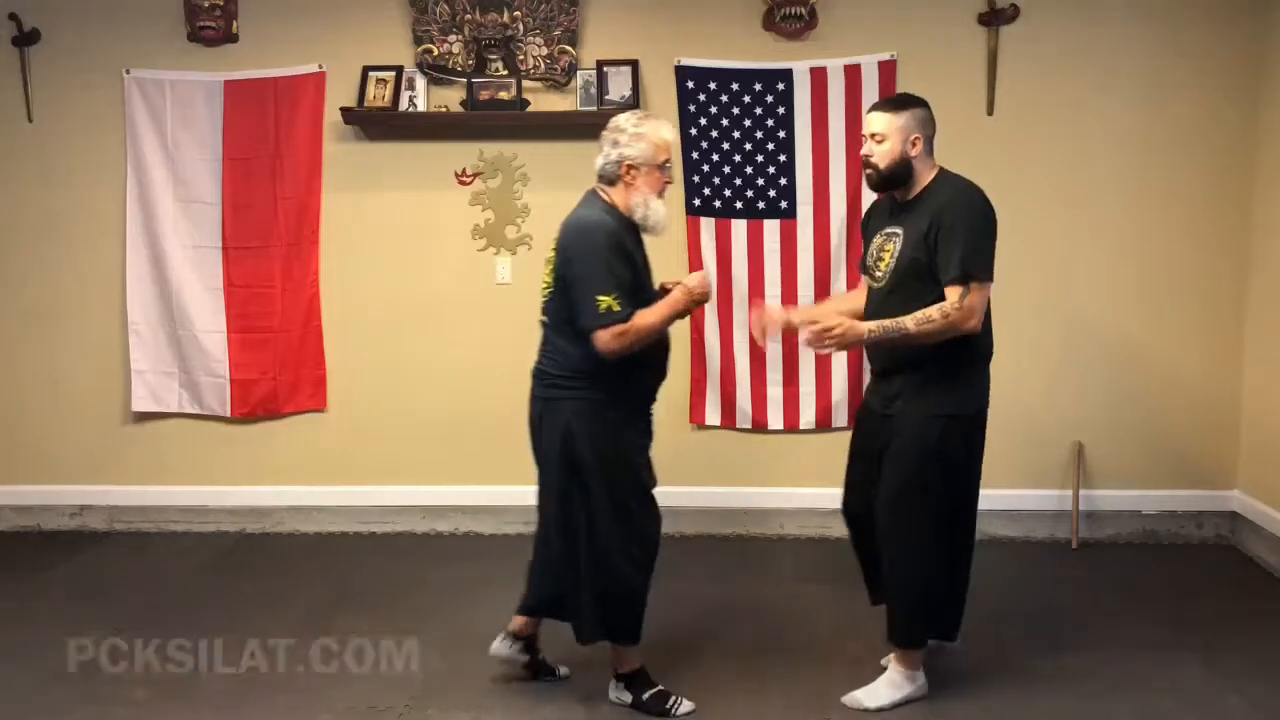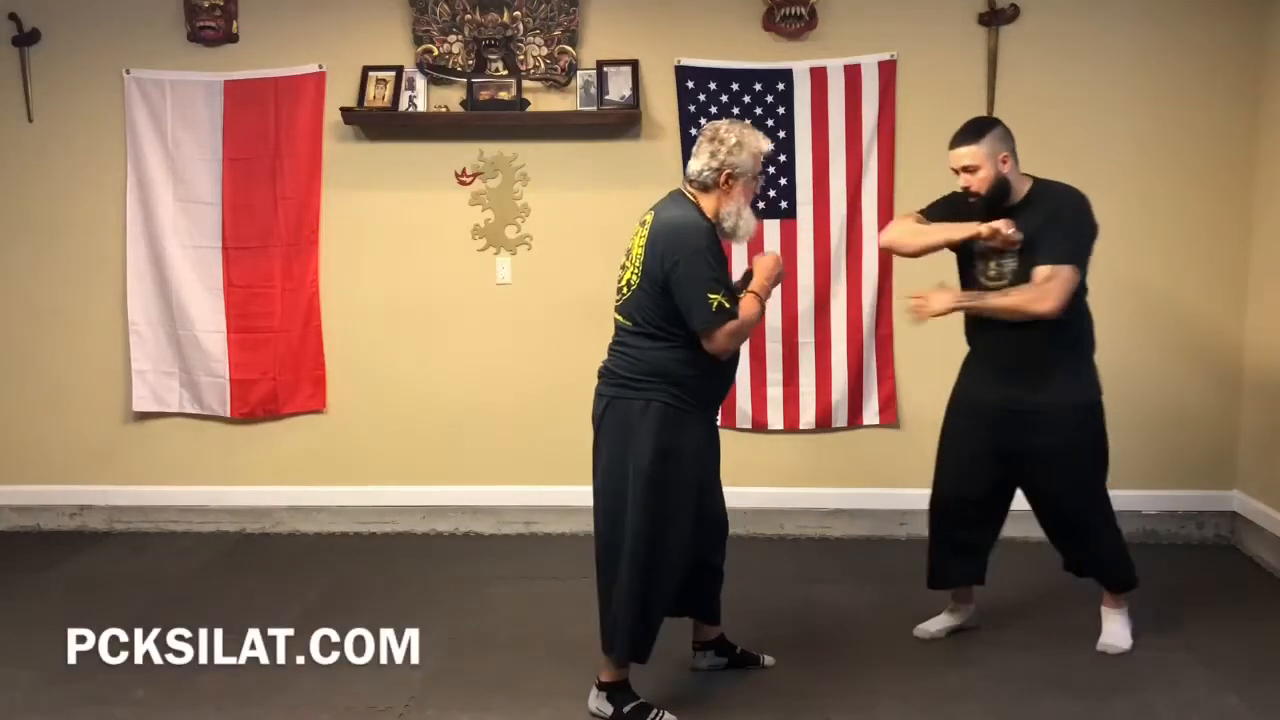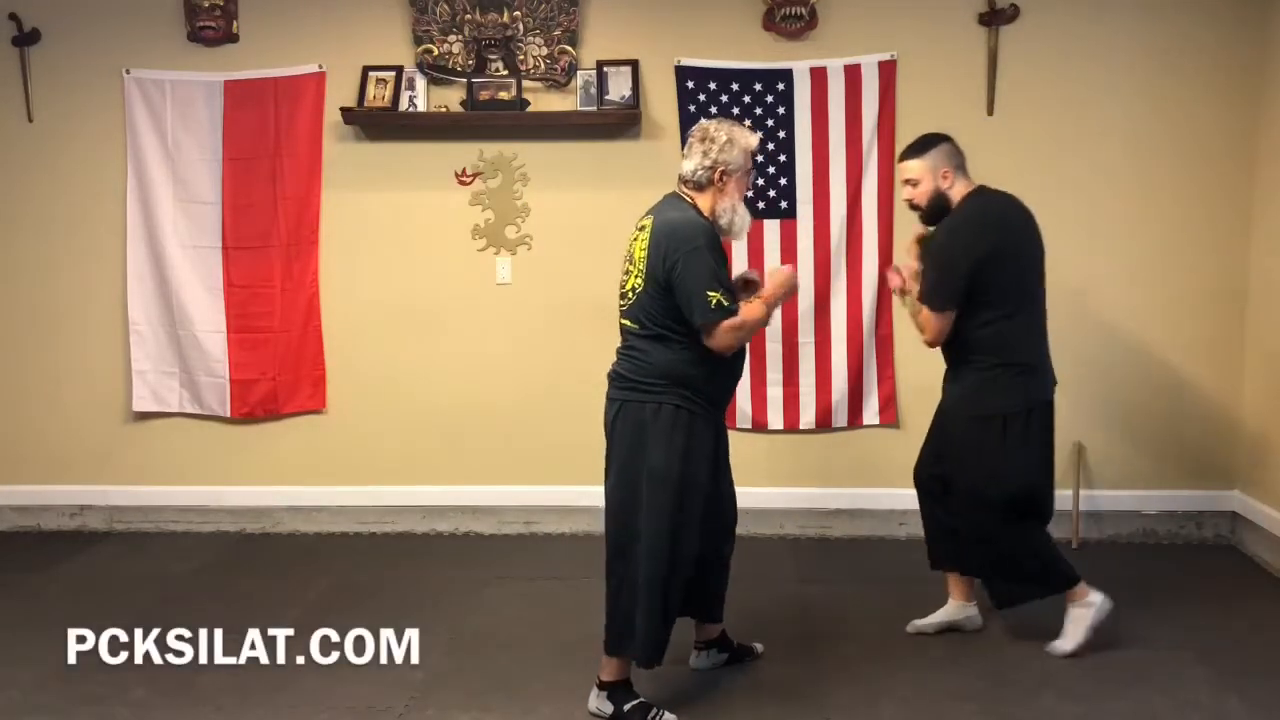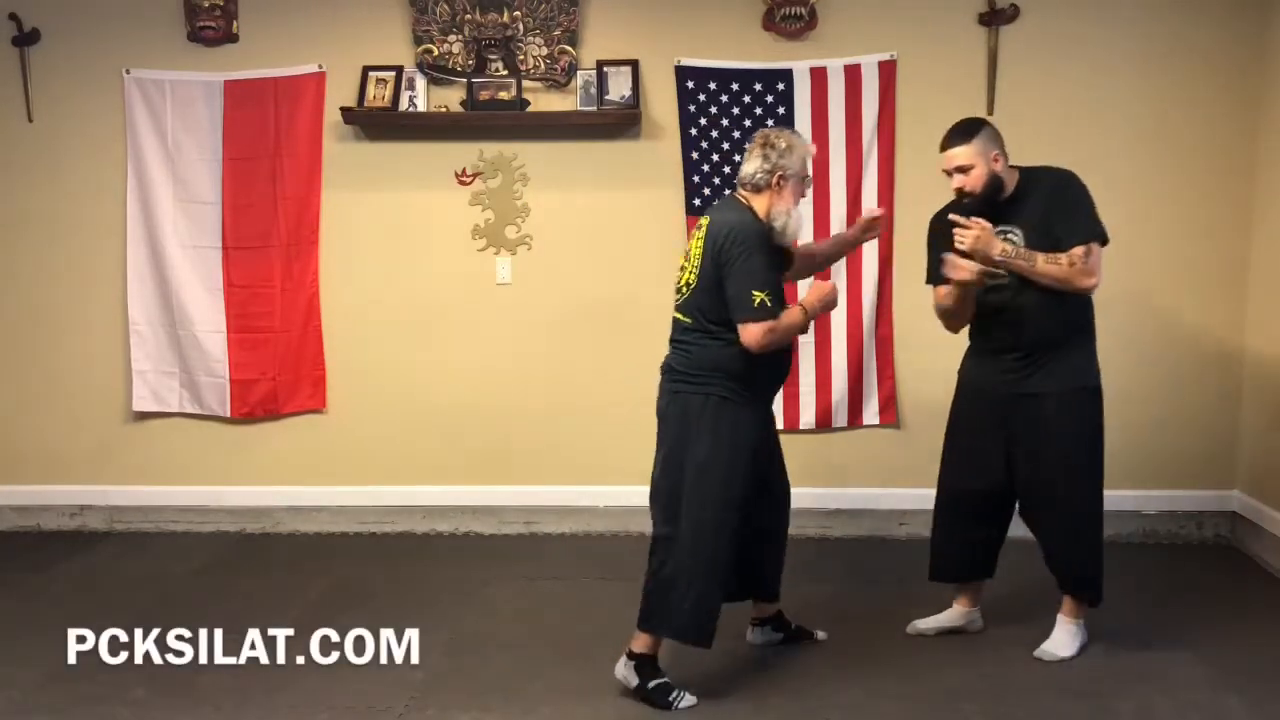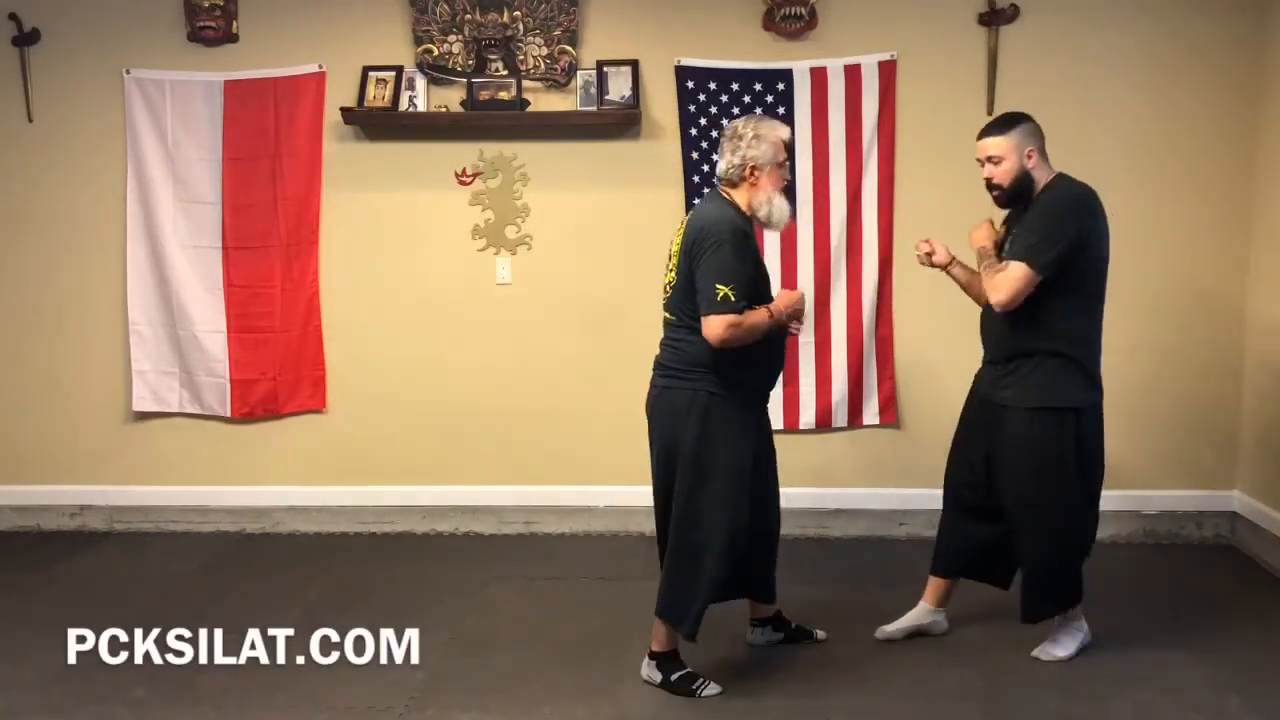
dt=1s
person 1, frame 1
left shoulder: (611, 222)
right shoulder: (596, 232)
right elbow: (613, 338)
left wrist: (666, 297)
right wrist: (680, 302)
left hip: (592, 407)
right hip: (587, 410)
left knee: (574, 527)
right knee: (624, 532)
left ankle: (520, 636)
person 1, frame 2
left shoulder: (677, 213)
right shoulder: (690, 234)
right elbow: (721, 338)
left wrist: (744, 286)
right wrist: (761, 286)
left hip: (670, 407)
right hip: (648, 410)
left knee: (702, 527)
right knee: (642, 541)
left ankle: (709, 642)
person 1, frame 3
left shoulder: (672, 216)
right shoulder: (689, 233)
right elbow: (722, 335)
left wrist: (734, 288)
right wrist: (770, 296)
left hip: (678, 407)
right hip: (659, 411)
left knee: (710, 521)
right knee: (649, 540)
left ankle: (710, 640)
person 1, frame 4
left shoulder: (732, 219)
right shoulder: (744, 234)
left elbow: (790, 264)
right elbow: (758, 334)
left wrist: (854, 237)
right wrist: (812, 307)
left hip: (730, 399)
right hip: (707, 403)
left knee: (767, 505)
right knee: (696, 525)
left ankle: (767, 618)
right ankle: (640, 659)
person 1, frame 5
left shoulder: (723, 217)
right shoulder: (723, 229)
right elbow: (720, 330)
left wrist: (775, 310)
right wrist: (778, 311)
left hip: (727, 398)
right hip: (699, 402)
left knee: (755, 510)
right knee: (700, 525)
left ankle: (766, 619)
right ankle: (661, 654)
person 2, frame 1
left shoulder: (960, 205)
right shoulder: (881, 210)
left elbow: (966, 314)
left wrist: (868, 332)
right wrist: (799, 318)
left hip: (940, 401)
right hip: (888, 393)
left knee: (913, 526)
right knee: (865, 514)
left ankle: (907, 668)
right ankle: (927, 626)
person 2, frame 2
left shoulder: (1064, 207)
right shoulder: (967, 208)
left elbow: (1046, 301)
right elbow: (893, 237)
left wrist: (958, 300)
right wrist: (975, 232)
left hip: (1059, 394)
right hip: (984, 386)
left knee: (1078, 504)
right knee: (956, 498)
left ankle: (1115, 604)
right ankle: (960, 604)
person 2, frame 3
left shoulder: (959, 231)
right shoulder: (999, 211)
left elbow: (933, 331)
left wrist: (911, 288)
right wrist: (913, 281)
left hip: (998, 395)
right hip: (988, 386)
left knee: (994, 511)
right knee: (937, 482)
left ankle: (1082, 598)
right ankle: (961, 603)
person 2, frame 4
left shoulder: (1058, 191)
right shoulder: (948, 223)
left elbow: (1086, 274)
right elbow: (952, 318)
left wrist: (999, 252)
right wrist: (959, 282)
left hip: (1061, 380)
right hip: (985, 378)
left knee: (1064, 502)
right knee: (966, 492)
left ankle: (1072, 616)
right ankle: (965, 606)
person 2, frame 5
left shoulder: (1067, 204)
right shoulder: (1028, 210)
left elbow: (1004, 294)
left wrist: (985, 249)
right wrist: (950, 264)
left hip: (1051, 395)
right hip: (1000, 385)
left knee: (1048, 515)
right knee: (967, 496)
left ankle: (1070, 620)
right ankle: (932, 608)
